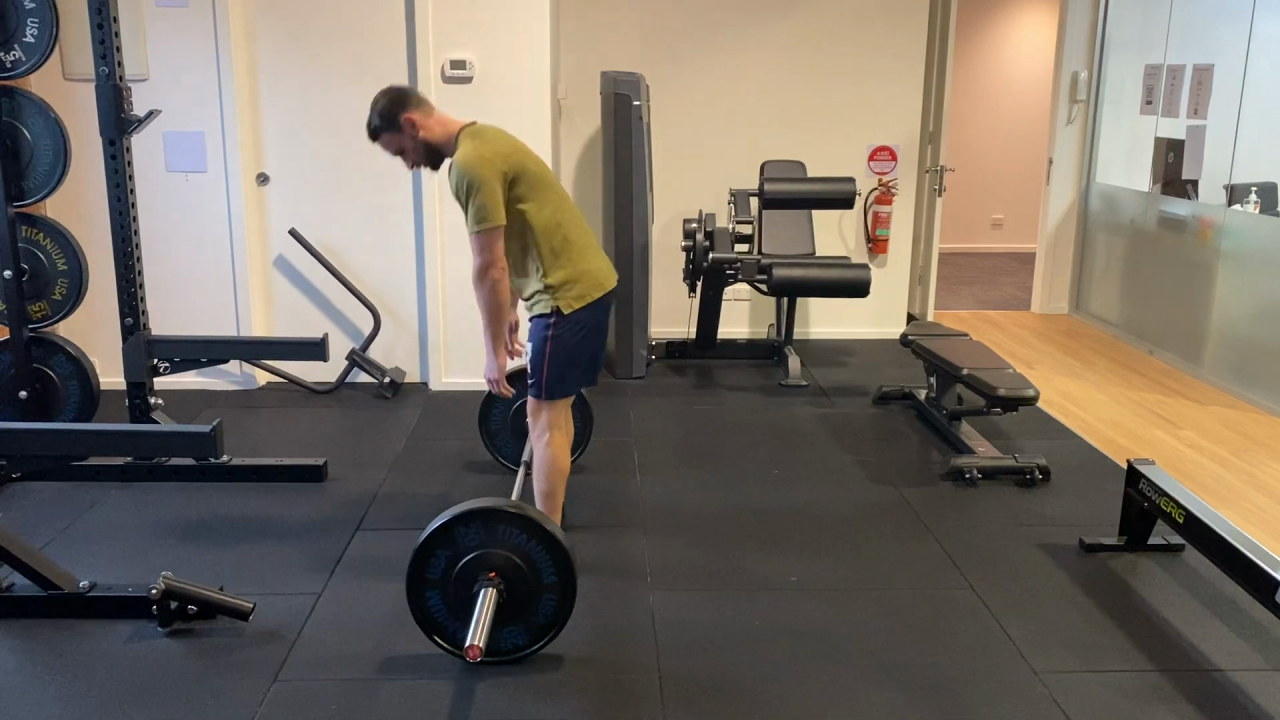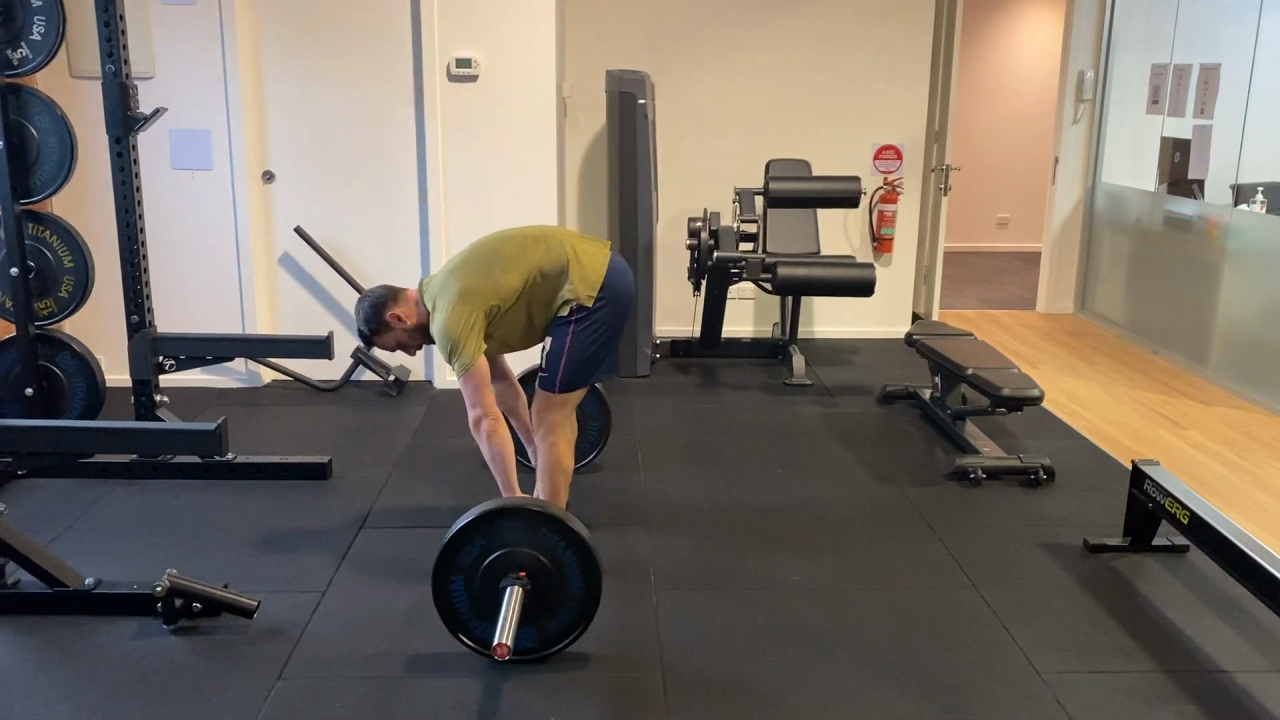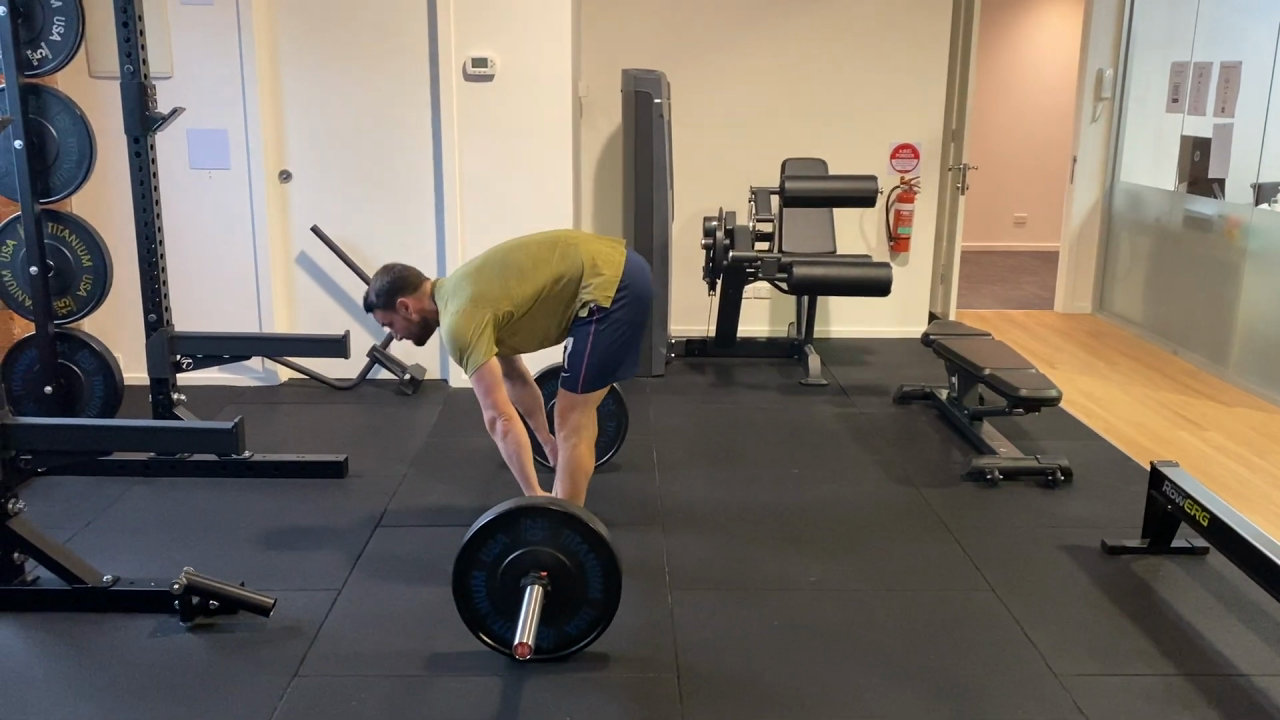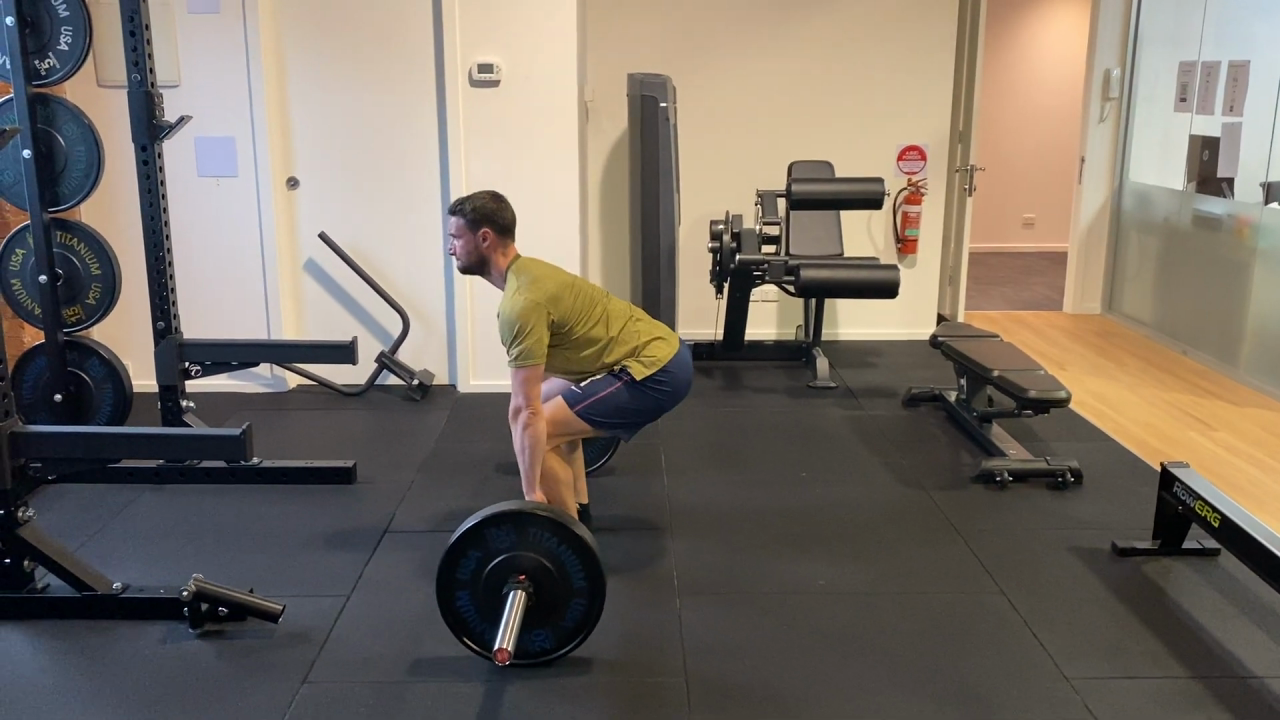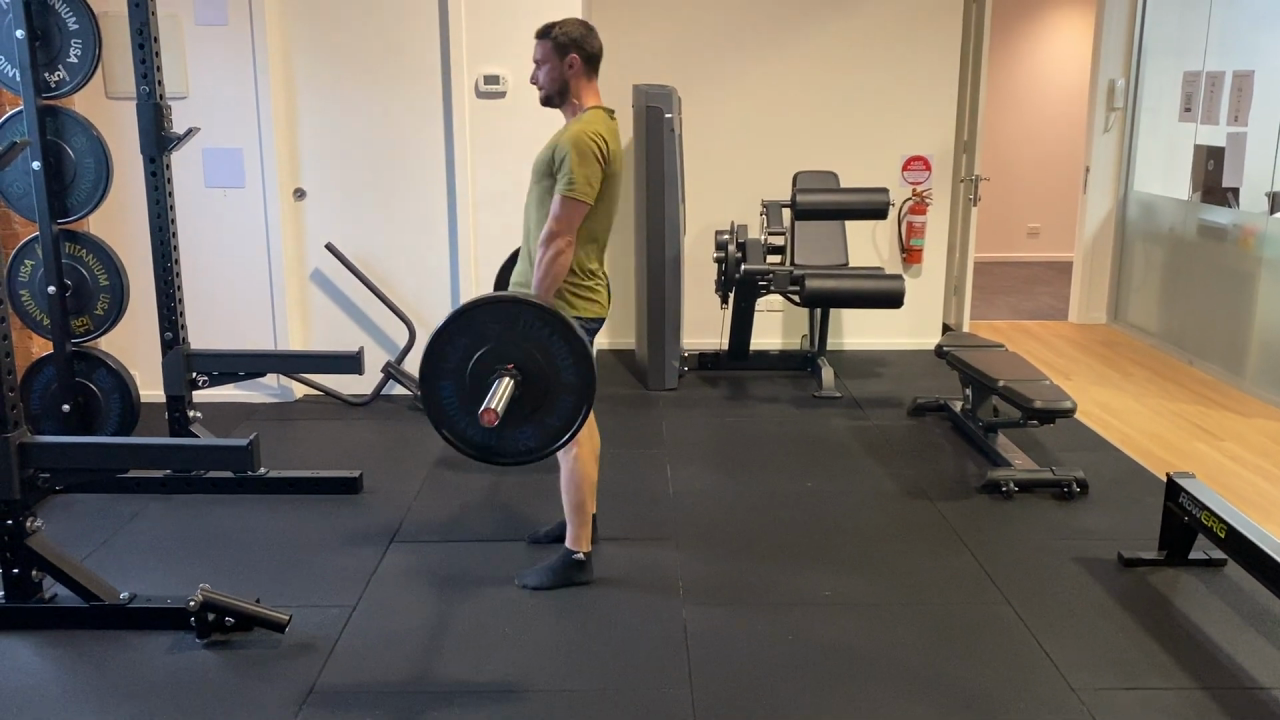
dt=1s
person 1, frame 1
left shoulder: (471, 163)
right shoulder: (486, 144)
left elbow: (490, 268)
left wrist: (494, 352)
right wrist: (508, 320)
left hip: (569, 293)
right hip: (579, 283)
left knee: (545, 414)
right knee: (553, 408)
right ankle: (547, 520)
person 1, frame 2
left shoulder: (450, 319)
right shoulder: (446, 298)
left elbow: (484, 417)
right elbow: (499, 380)
left wrist: (513, 498)
right wrist: (533, 444)
left hip: (590, 285)
right hip: (603, 271)
left knee: (548, 418)
right knee: (555, 410)
person 1, frame 3
left shoulder: (459, 321)
right shoulder: (460, 297)
left elbow: (499, 418)
right elbow: (515, 378)
left wrist: (535, 497)
right wrist: (547, 440)
left hip: (609, 283)
left knee: (572, 416)
right knee: (575, 412)
person 1, frame 4
left shoulder: (521, 303)
right shoulder: (528, 274)
left elbow: (525, 411)
left wrist: (531, 495)
left hip: (655, 372)
right hip: (659, 354)
left knee: (539, 431)
right knee: (550, 410)
right ankle: (576, 510)
person 1, frame 5
left shoulder: (580, 136)
right shoulder: (594, 126)
left elbow: (557, 240)
right wrist: (534, 304)
left hip: (563, 305)
right hip: (573, 299)
left ankle: (577, 556)
right ankle: (581, 517)
